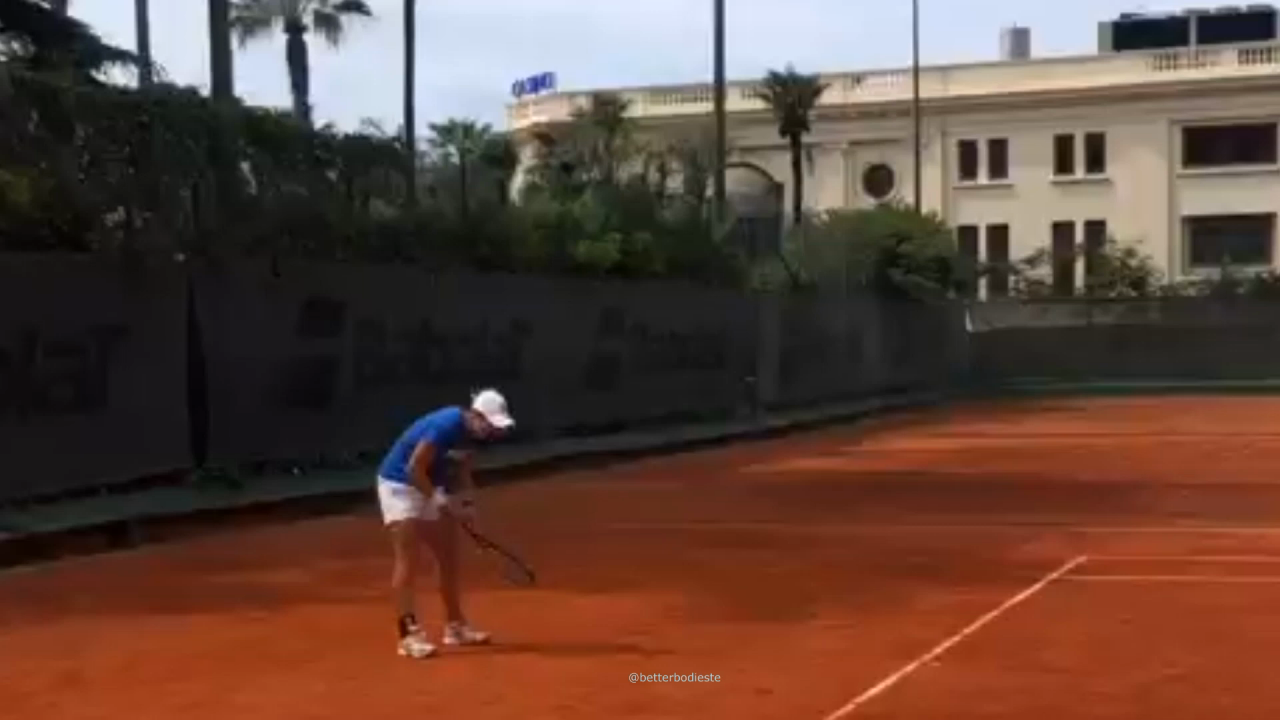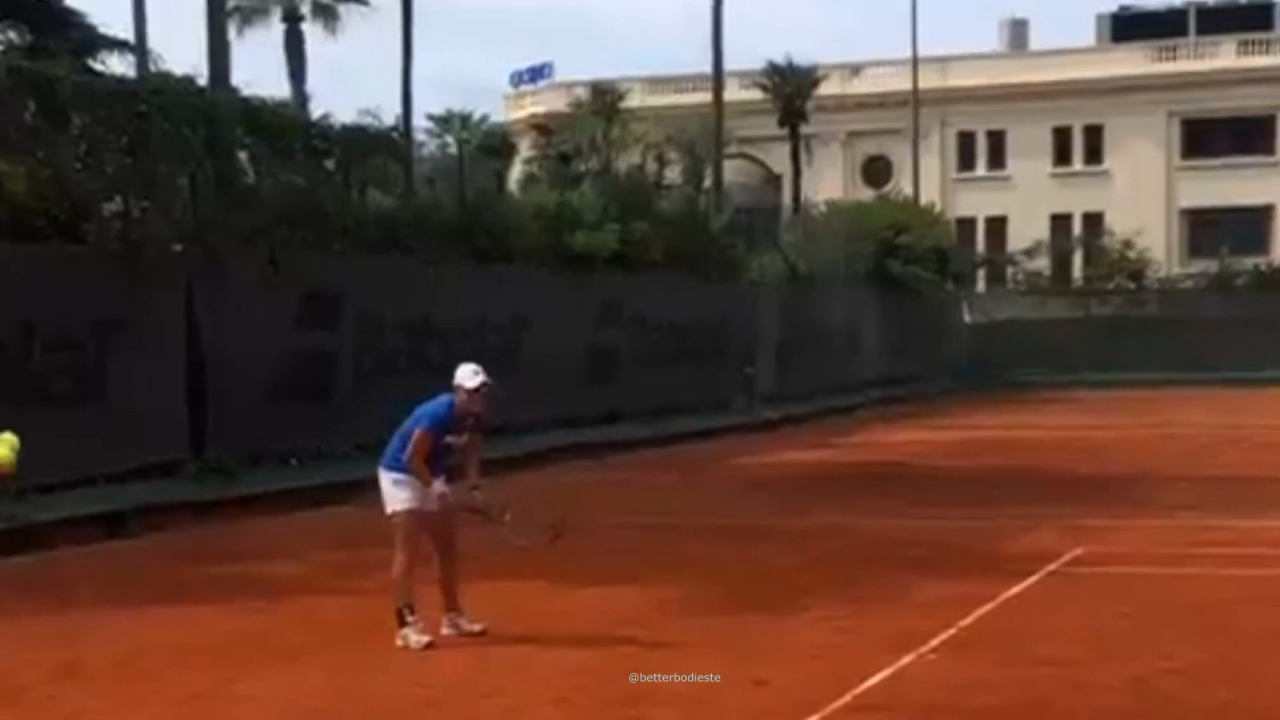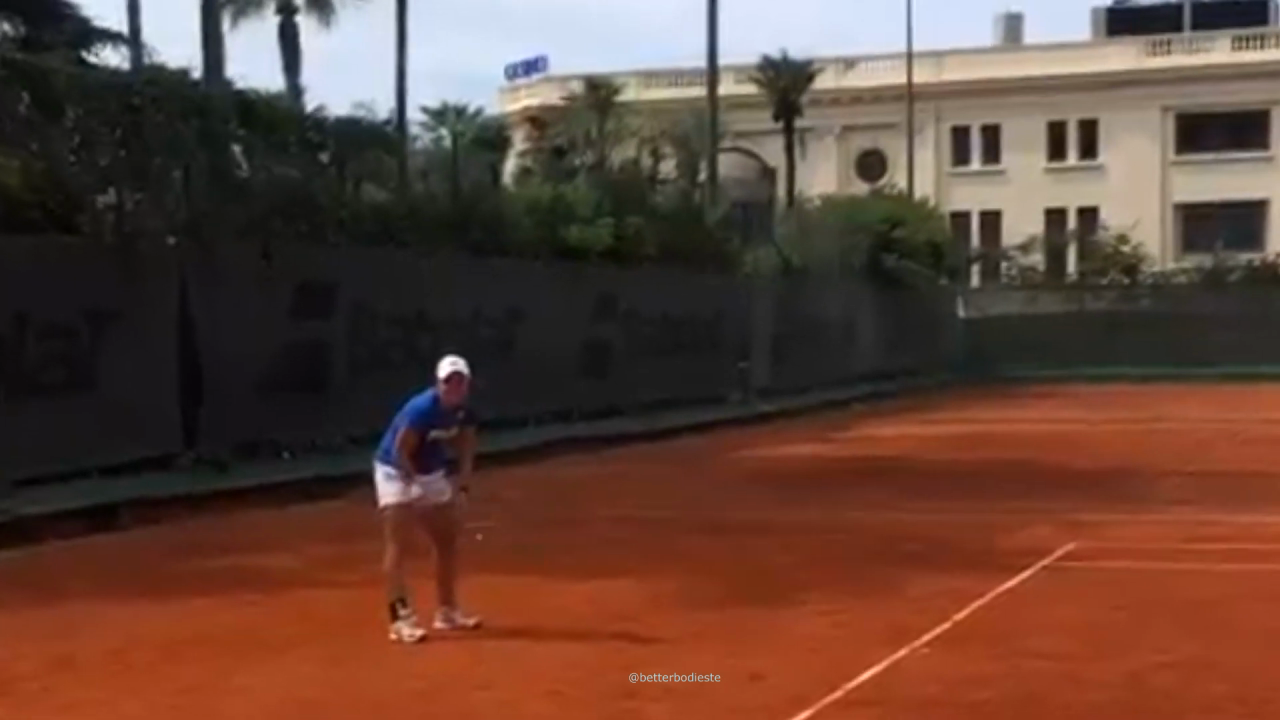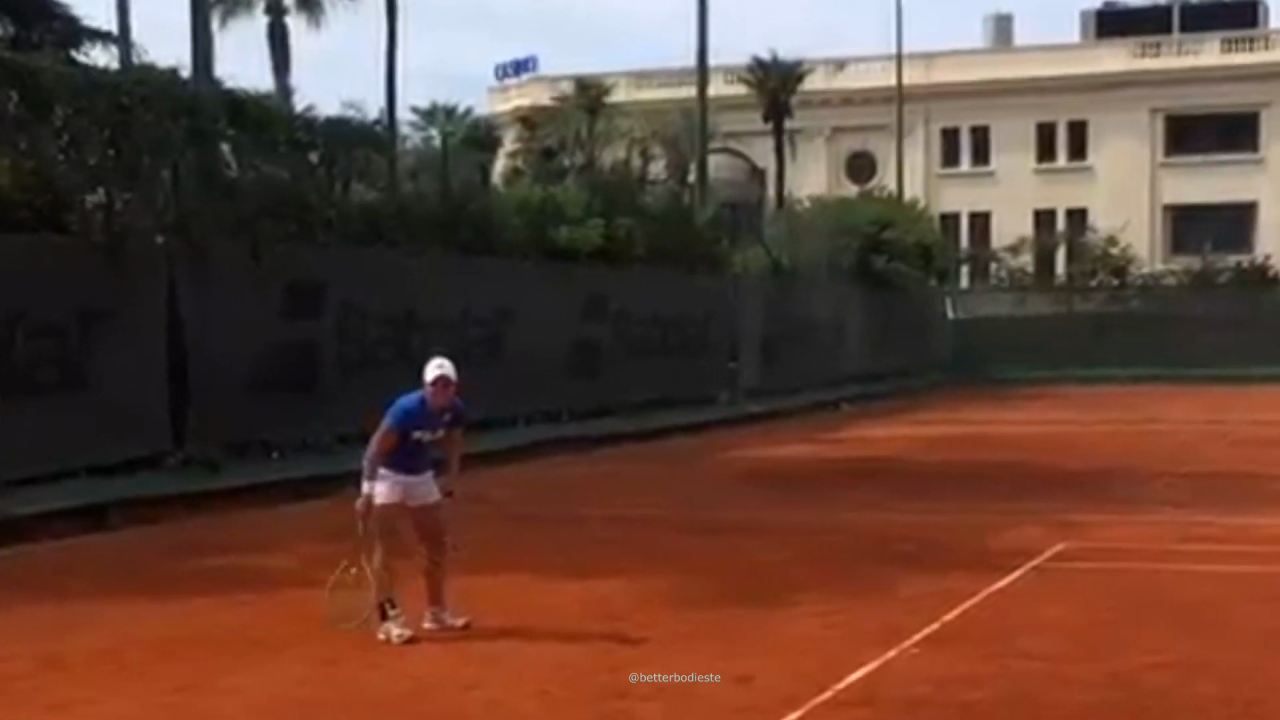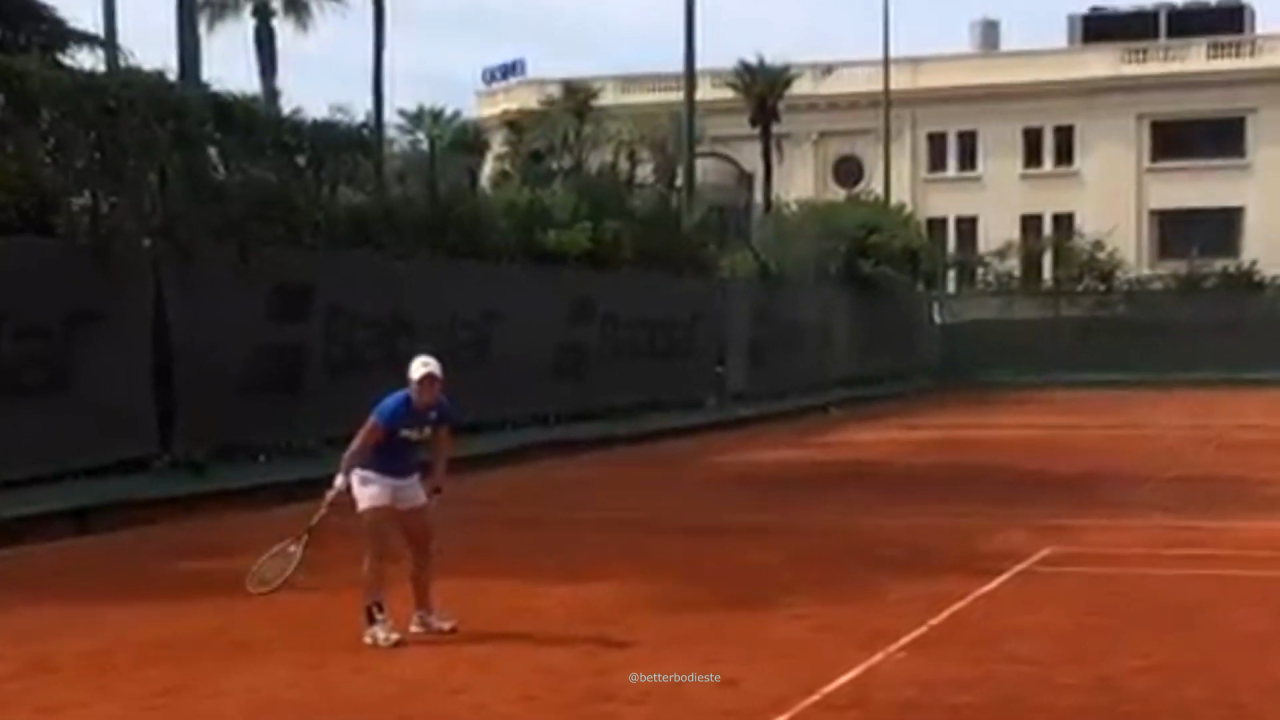
dt=0.3s
person 1, frame 1
left shoulder: (470, 431)
right shoulder: (445, 426)
left elbow: (462, 467)
right elbow: (414, 468)
left wrist: (466, 502)
right wrist: (438, 500)
left hip: (429, 489)
right hip: (399, 485)
left knee: (449, 556)
right knee: (409, 560)
left ankle: (455, 625)
right ankle: (409, 634)
person 1, frame 2
left shoulder: (471, 415)
right shoulder: (438, 413)
left elbow: (470, 451)
right elbow: (411, 457)
left wrist: (474, 486)
right wrist: (437, 489)
left hip: (432, 478)
right hip: (401, 476)
left knee: (448, 548)
right knee: (408, 550)
left ankle: (452, 616)
right ankle: (406, 625)
person 1, frame 3
left shoulder: (464, 409)
right shoulder: (421, 408)
left elbow: (466, 447)
right elbow: (400, 454)
left wrist: (462, 485)
right wrist: (415, 492)
left hip: (432, 474)
right hip: (396, 471)
left knee: (448, 543)
right knee: (397, 544)
left ankle: (447, 610)
right ankle: (400, 618)
person 1, frame 4
left shoulder: (455, 410)
right shoulder: (407, 409)
left elbow: (452, 448)
right elbow: (375, 449)
left wrist: (447, 487)
right wrist: (367, 491)
left hip: (421, 474)
right hip: (385, 472)
left knee: (437, 542)
right knee: (386, 544)
left ankle: (436, 611)
right ankle: (389, 618)
person 1, frame 5
left shoulder: (441, 407)
right shoulder: (393, 408)
left elbow: (440, 446)
right elbow: (359, 444)
left wrist: (436, 484)
right wrist: (341, 480)
left hip: (407, 478)
right hip: (373, 476)
left knee: (423, 545)
right knee: (378, 547)
left ankle: (423, 615)
right ankle: (375, 623)
